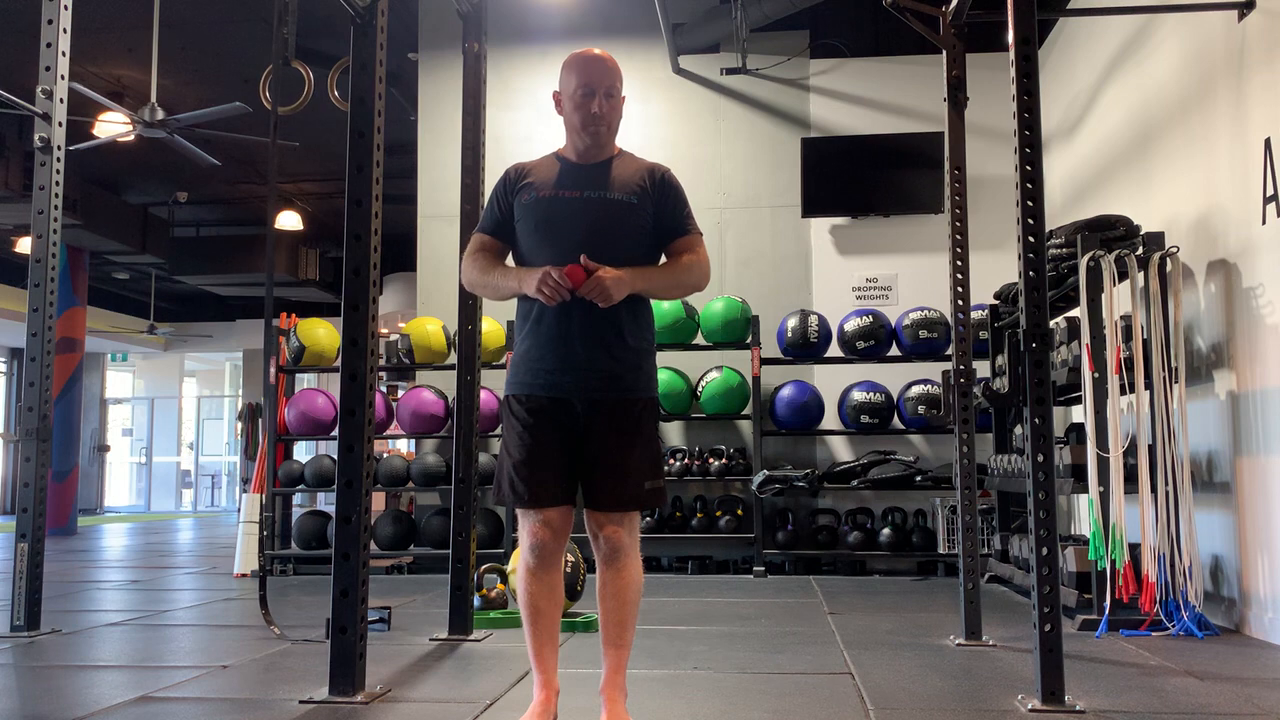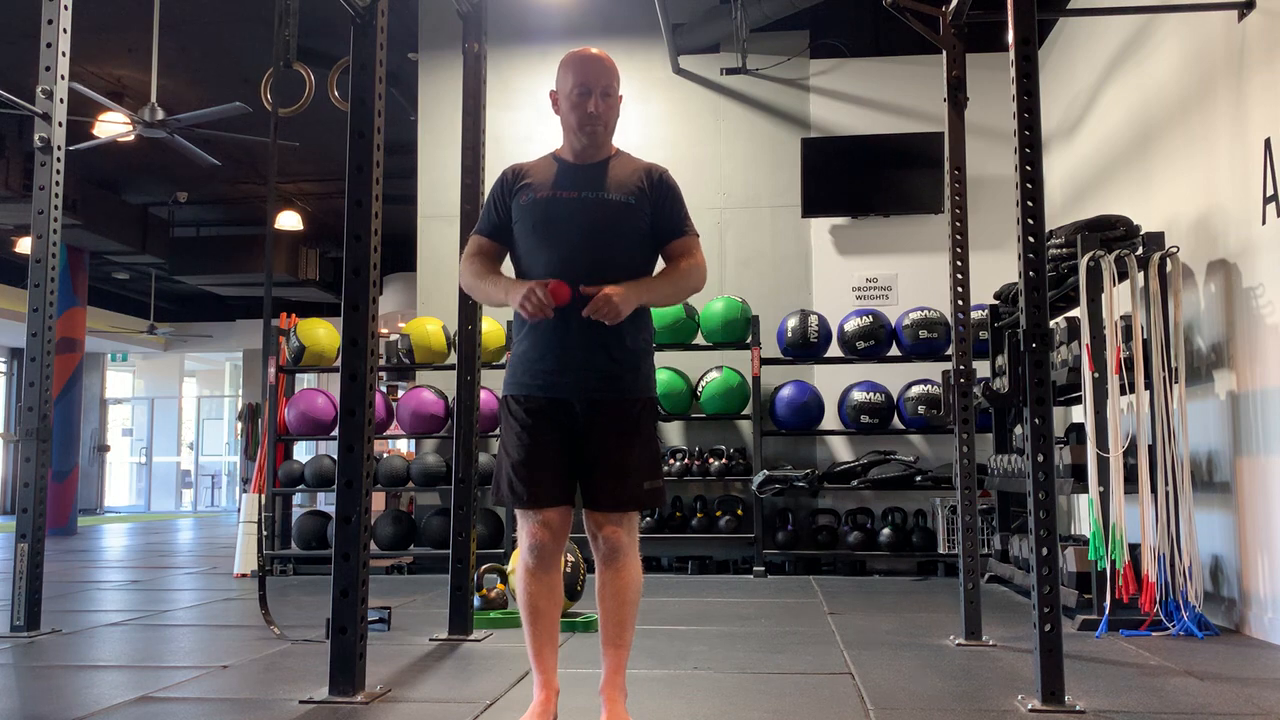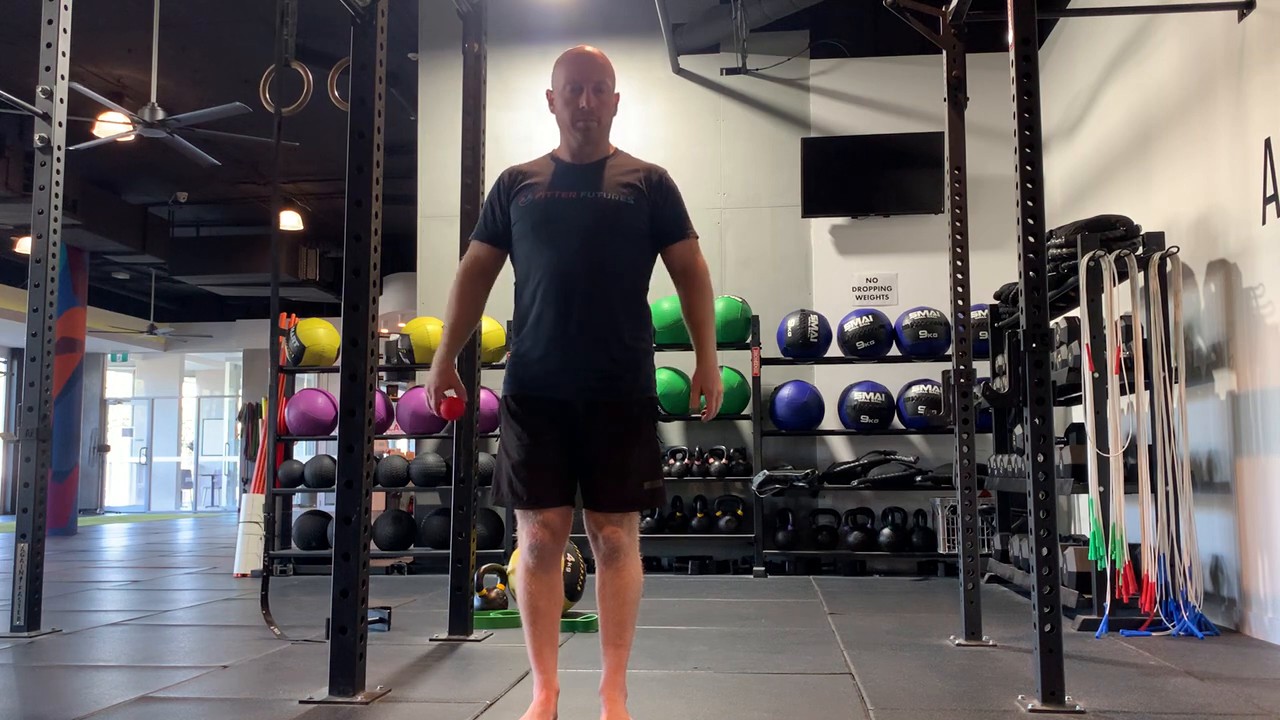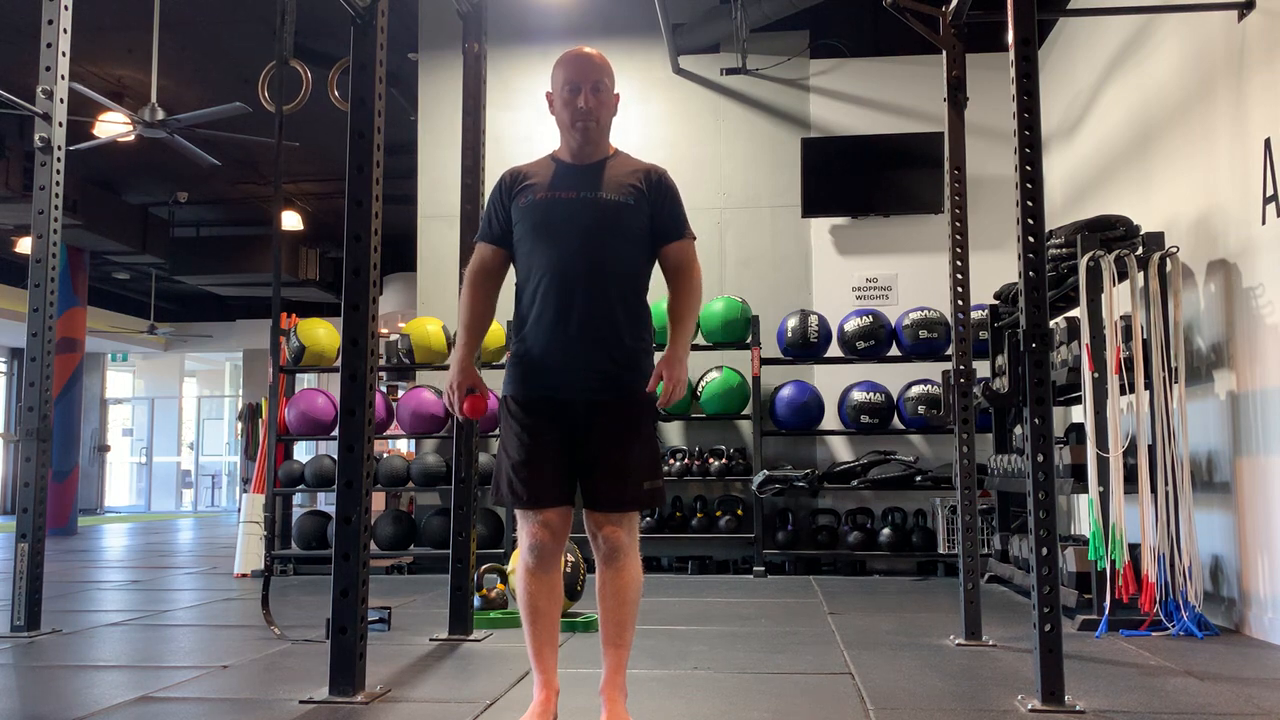
dt=0.4s
person 1, frame 1
left shoulder: (652, 181)
right shoulder: (520, 181)
left elbow: (695, 267)
right elbow: (474, 267)
left wrist: (630, 278)
right wrist: (524, 278)
left hip: (622, 388)
right hip: (537, 386)
left knee: (616, 535)
right knee: (540, 536)
person 1, frame 2
left shoulder: (650, 181)
right shoulder: (517, 181)
left elbow: (692, 268)
right elbow: (471, 267)
left wrist: (634, 293)
right wrist: (511, 291)
left hip: (621, 389)
right hip: (536, 387)
left knee: (615, 535)
right knee: (539, 537)
person 1, frame 3
left shoulder: (649, 182)
right shoulder: (517, 183)
left elbow: (690, 270)
right elbow: (475, 271)
left wrist: (707, 359)
right wrist: (445, 357)
left hip: (621, 390)
right hip: (535, 389)
left knee: (616, 537)
right knee: (539, 537)
person 1, frame 4
left shoulder: (649, 182)
right shoulder: (517, 185)
left elbow: (684, 269)
right elbow: (483, 272)
left wrist: (679, 348)
right wrist: (463, 354)
left hip: (621, 390)
right hip: (535, 388)
left knee: (616, 536)
right knee: (539, 537)
